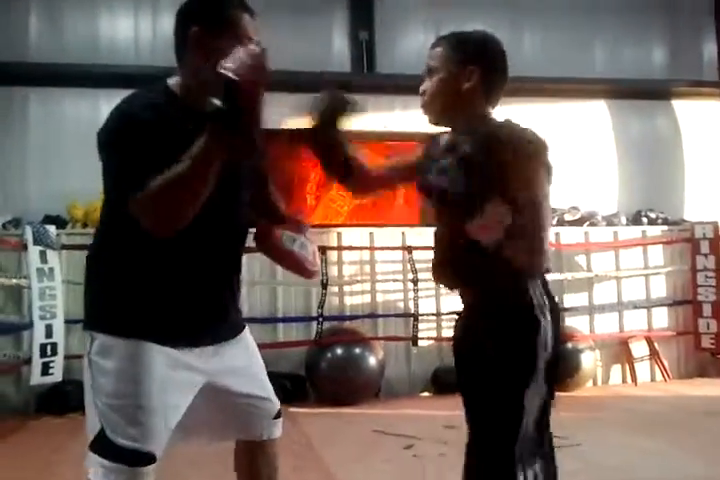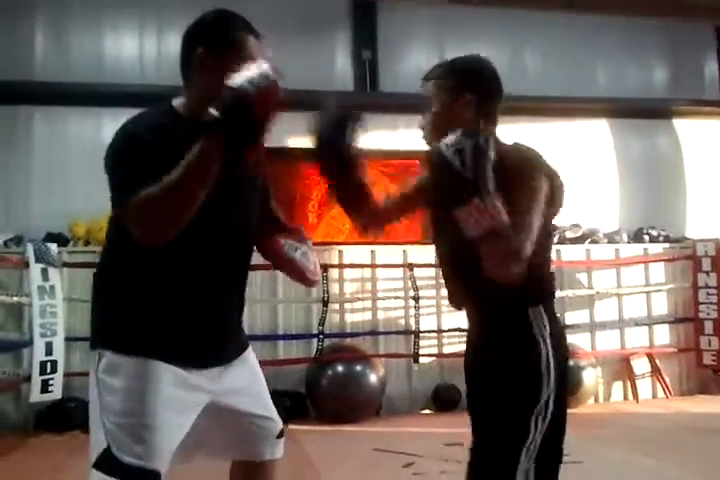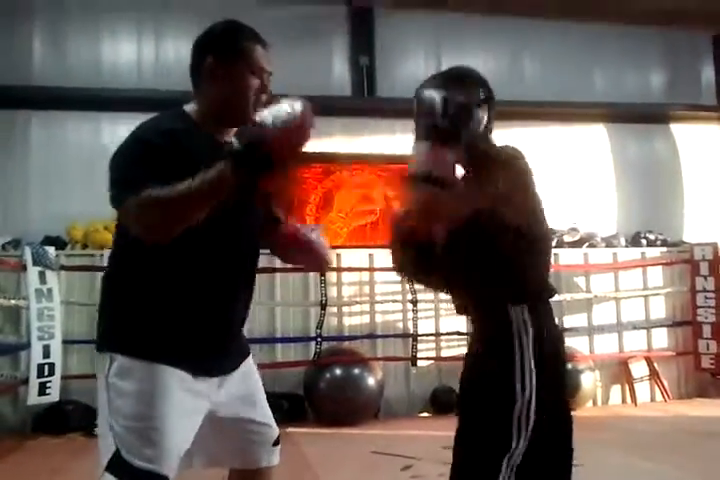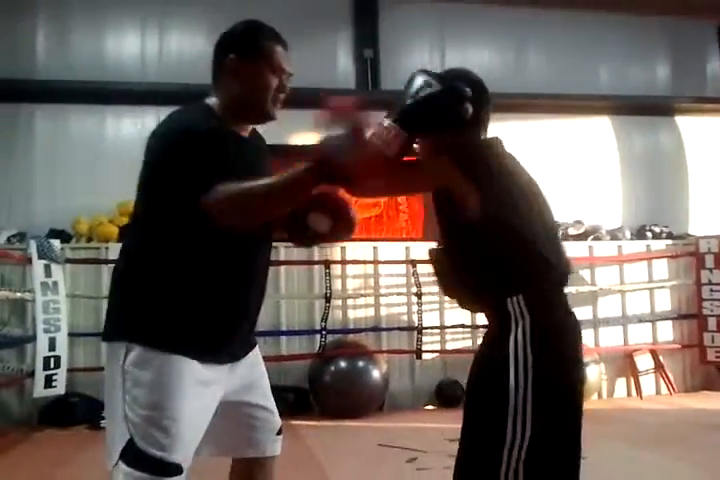
dt=0.1s
person 1, frame 1
left shoulder: (241, 118)
right shoulder: (137, 119)
left elbow: (257, 194)
right elbow: (162, 216)
left wrist: (283, 227)
right wrist: (219, 129)
left hip: (220, 322)
right hip: (140, 327)
left knee: (261, 428)
person 1, frame 2
left shoulder: (240, 136)
right shoulder: (144, 137)
left elbow: (260, 214)
right elbow: (150, 224)
right wrist: (217, 138)
left hip: (222, 342)
right hip: (145, 347)
person 1, frame 3
left shoulder: (247, 145)
right shoulder: (156, 141)
left elbow: (262, 224)
right elbow: (148, 222)
left wrist: (292, 241)
right wrist: (236, 167)
left hip: (225, 348)
right hip: (154, 352)
person 1, frame 4
left shoulder: (249, 144)
right shoulder: (186, 134)
left elbow: (278, 216)
right elbow: (232, 211)
left wrist: (323, 220)
right wrist: (322, 167)
left hip: (229, 341)
right hip: (163, 341)
person 2, frame 1
left shoulder: (519, 147)
right shoulder: (447, 149)
left elbow: (529, 254)
right elbow: (364, 179)
left wrist: (474, 205)
right wrist: (328, 139)
left hip: (520, 315)
right hip: (483, 312)
person 2, frame 2
left shoulder: (526, 169)
right shoulder: (447, 169)
left elbow: (511, 265)
right elbow: (372, 216)
left wrist: (474, 195)
right wrist: (339, 160)
left hip: (526, 336)
right hip: (491, 335)
person 2, frame 3
left shoulder: (502, 167)
right shoulder: (470, 179)
left elbow: (419, 216)
left wrist: (436, 143)
left hip: (518, 342)
right hip: (494, 337)
person 2, frame 4
left shoulder: (459, 158)
right shoulder: (497, 163)
left elbow: (367, 180)
right wrist: (458, 263)
left hip: (523, 329)
right hip: (550, 324)
